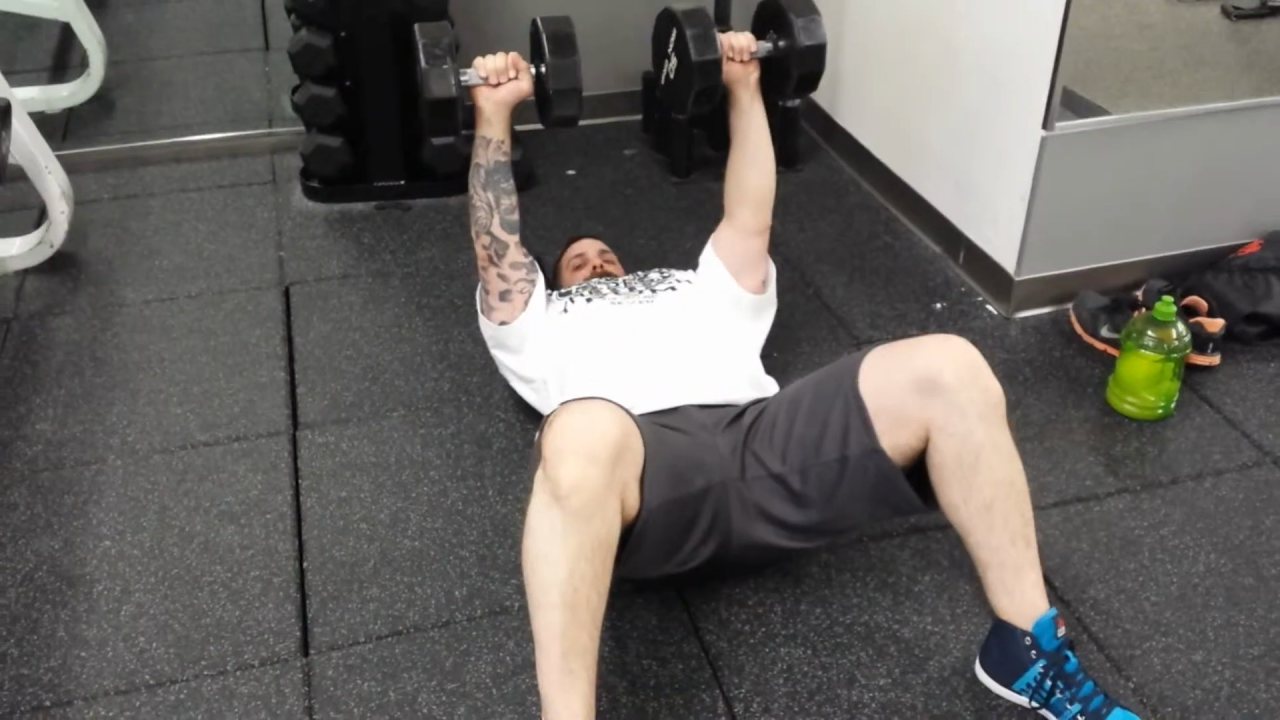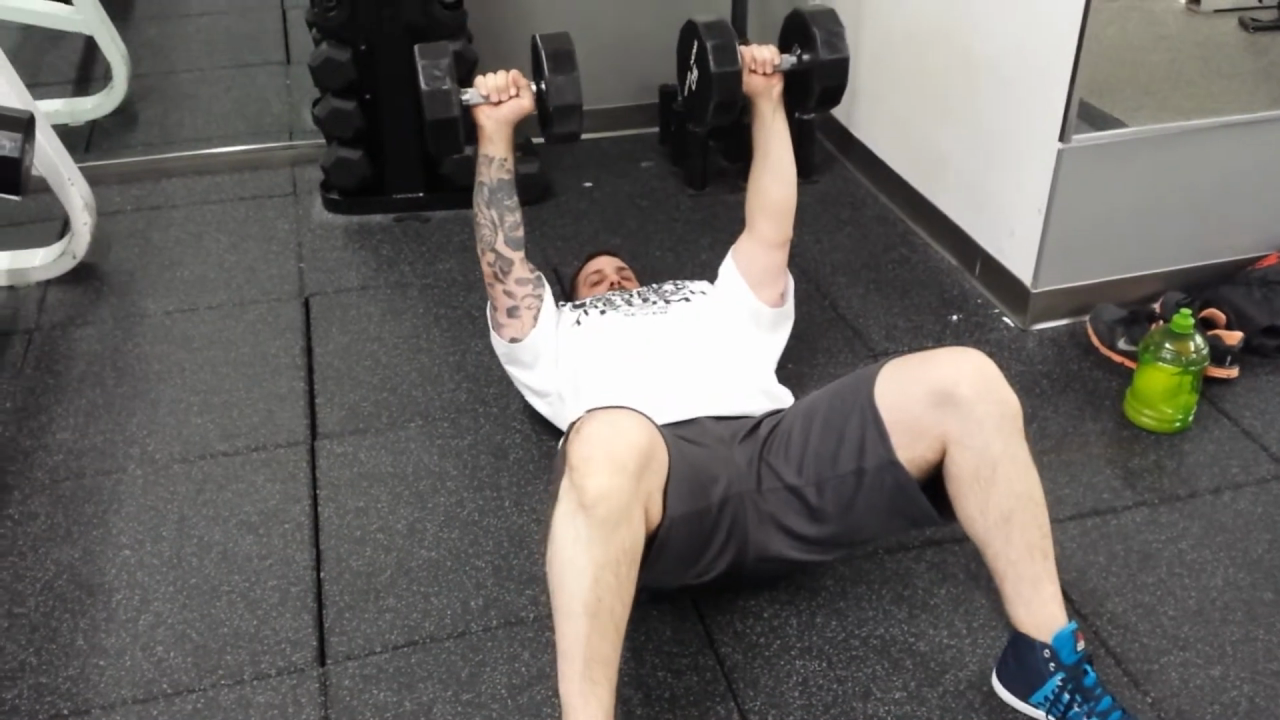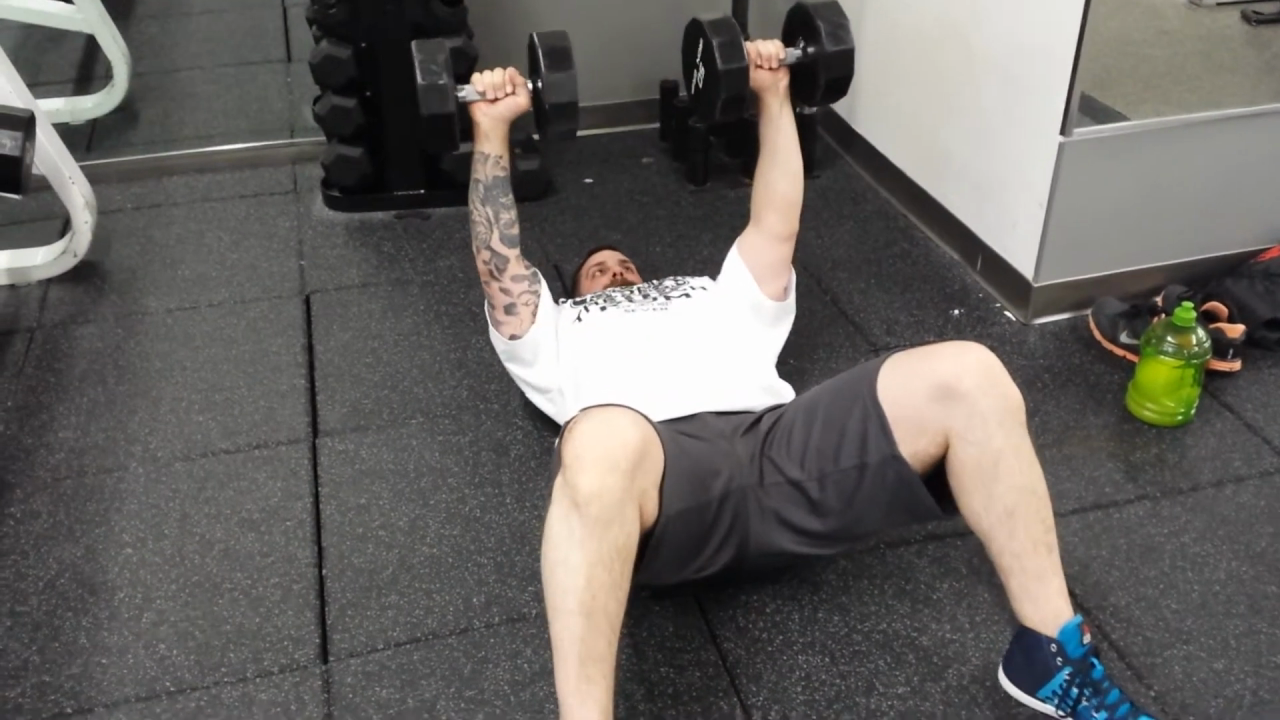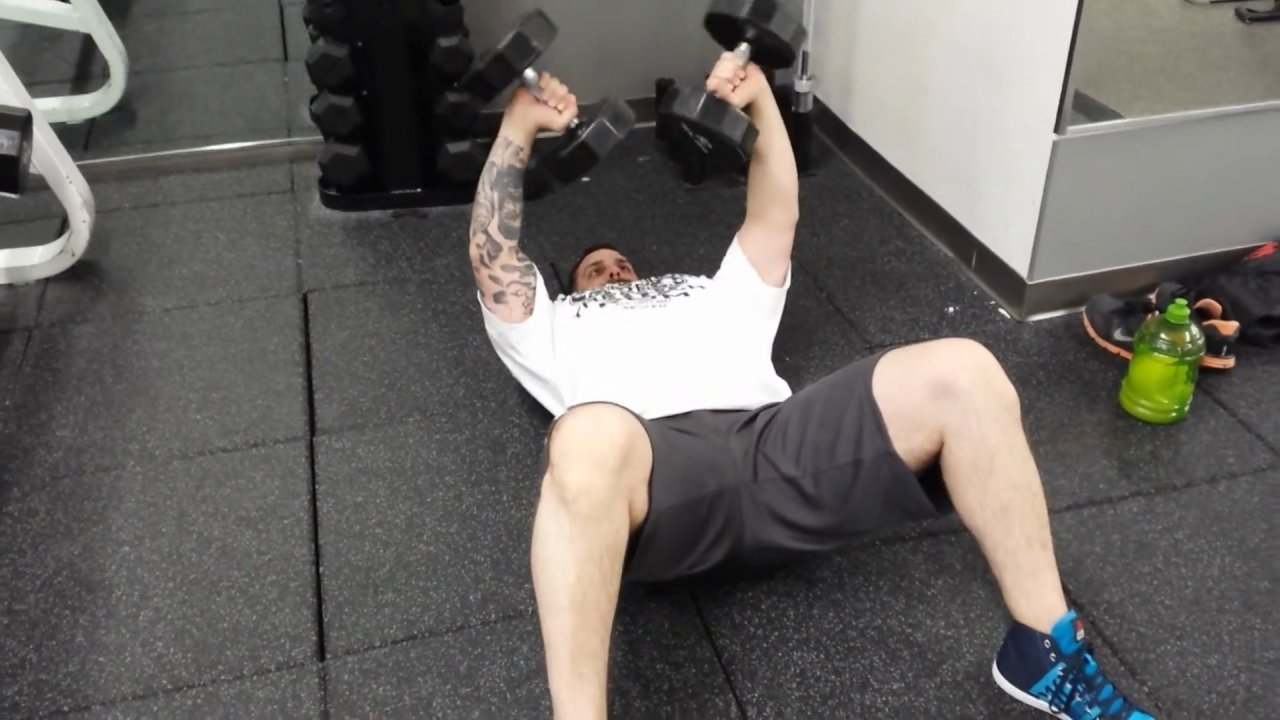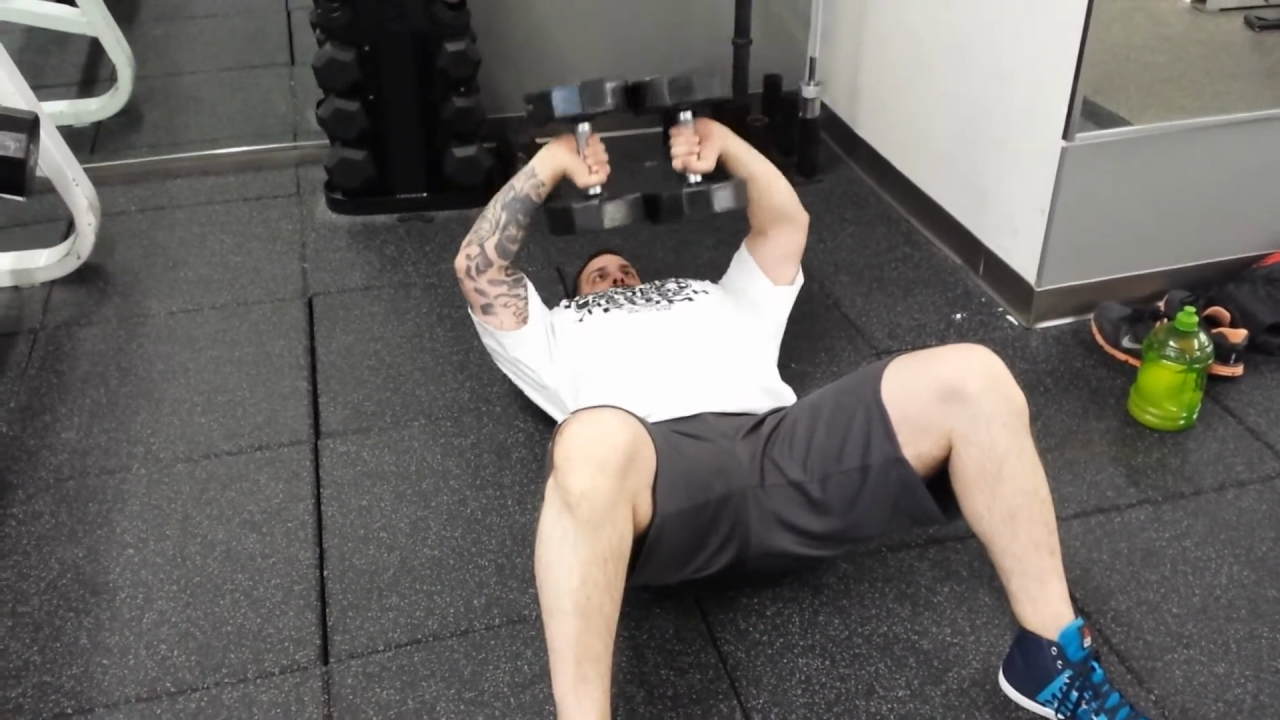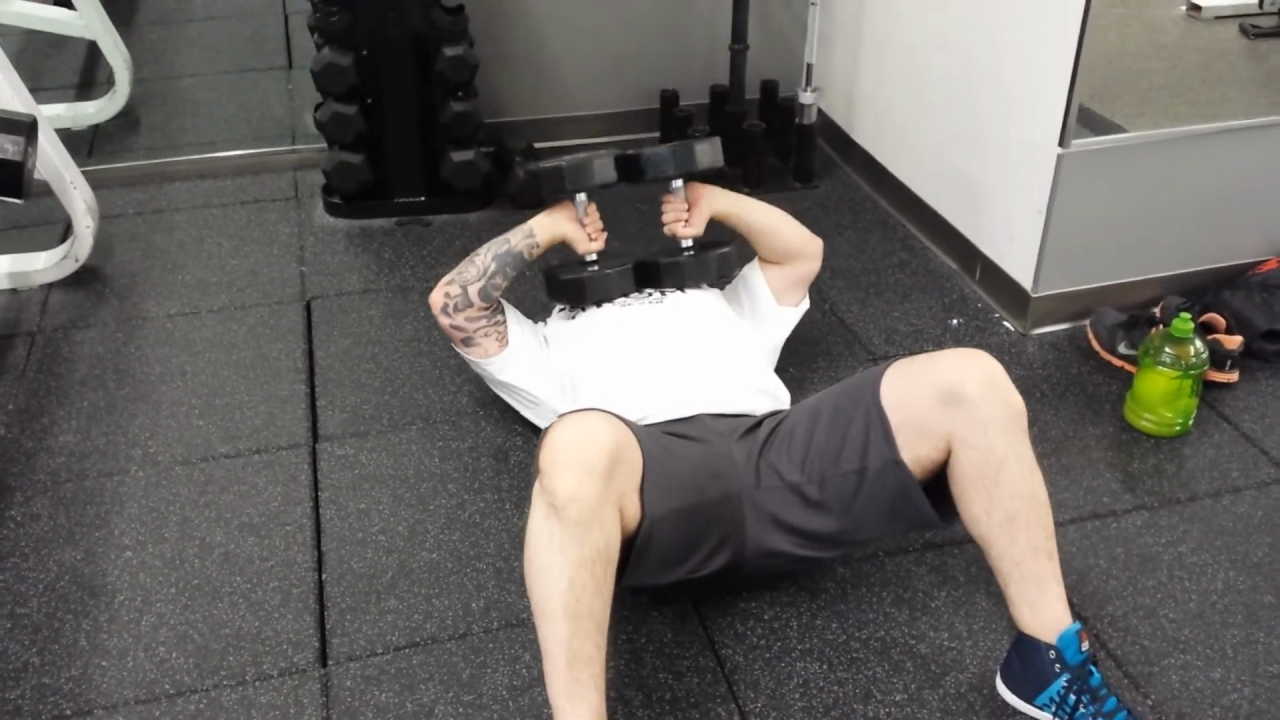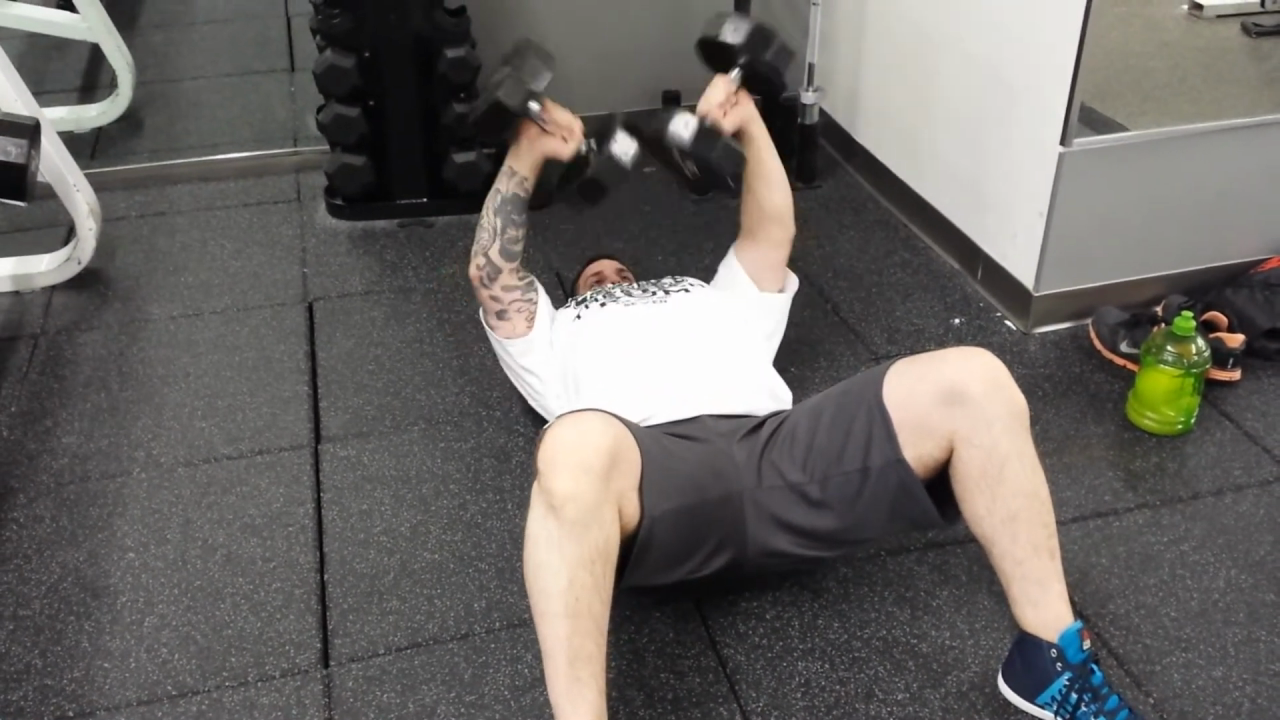
dt=0.7s
person 1, frame 1
left shoulder: (700, 293)
right shoulder: (544, 321)
left elbow: (749, 220)
right elbow: (497, 251)
left wrist: (744, 89)
right wrist: (493, 113)
left hip: (762, 440)
right hip: (641, 459)
left knee: (949, 370)
right knee: (582, 438)
left ankle: (1028, 644)
person 1, frame 2
left shoulder: (715, 304)
right shoulder: (559, 337)
left elbow: (769, 234)
right elbow: (503, 265)
left wrist: (766, 102)
right wrist: (495, 132)
left hip: (777, 450)
right hip: (655, 472)
left knee: (965, 383)
right knee: (608, 447)
left ankle: (1046, 655)
person 1, frame 3
left shoulder: (716, 299)
right shoulder: (559, 330)
left elbow: (775, 227)
right elbow: (498, 263)
left wrist: (772, 98)
right wrist: (490, 128)
left hip: (781, 447)
right hip: (657, 469)
left knee: (967, 377)
right knee: (603, 445)
left ankle: (1052, 650)
person 1, frame 4
left shoulder: (712, 295)
right shoulder: (558, 324)
left elbow: (776, 218)
right elbow: (489, 251)
left wrist: (760, 99)
right wrist: (519, 124)
left hip: (774, 442)
right hip: (657, 464)
left knee: (961, 372)
right knee: (590, 439)
left ankle: (1046, 644)
person 1, frame 5
left shoulder: (719, 298)
right shoulder: (561, 333)
left elbow: (786, 225)
right elbow: (478, 268)
left wrist: (723, 143)
right wrist: (548, 164)
left hip: (781, 451)
right hip: (658, 470)
left knee: (971, 379)
right knee: (593, 445)
left ankle: (1051, 653)
person 1, frame 6
left shoulder: (714, 305)
right shoulder: (555, 342)
left elbow: (801, 251)
right elbow: (454, 303)
left wrist: (715, 201)
right wrist: (548, 227)
left hip: (774, 449)
right hip: (653, 471)
left knee: (969, 383)
right knee: (578, 448)
left ankle: (1048, 656)
person 1, frame 7
left shoulder: (715, 300)
right shoulder: (560, 334)
left elbow: (769, 237)
right elbow: (491, 273)
left wrist: (747, 125)
right wrist: (528, 154)
left hip: (778, 453)
right hip: (653, 471)
left knee: (971, 382)
right knee: (579, 450)
left ankle: (1051, 652)
